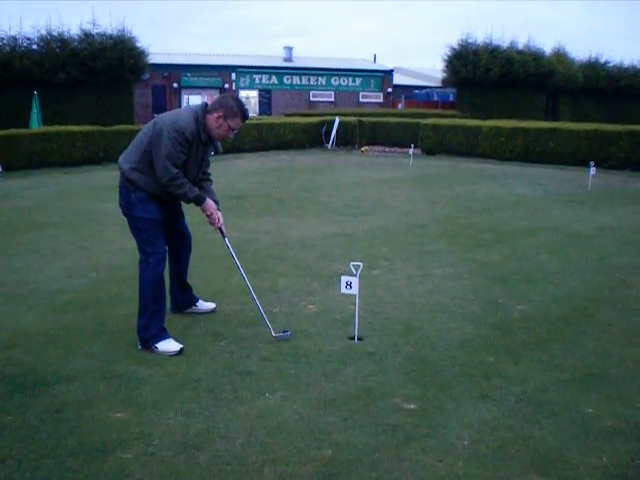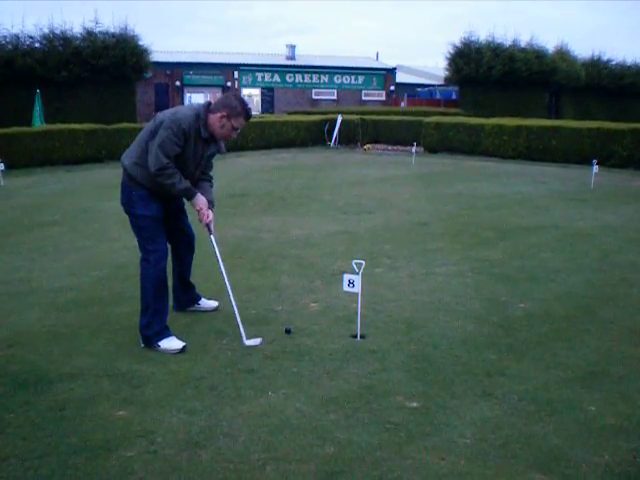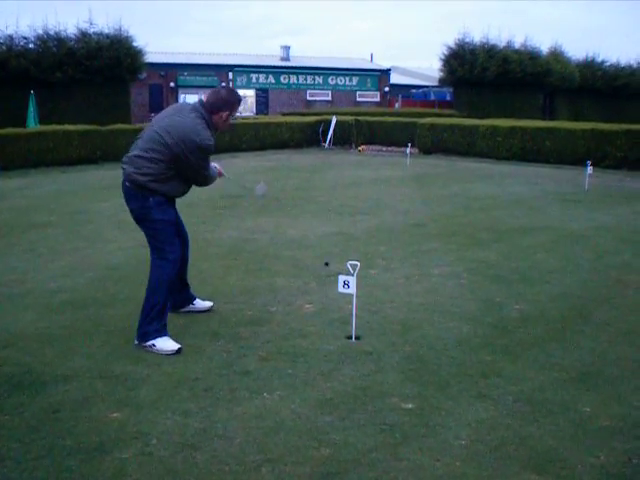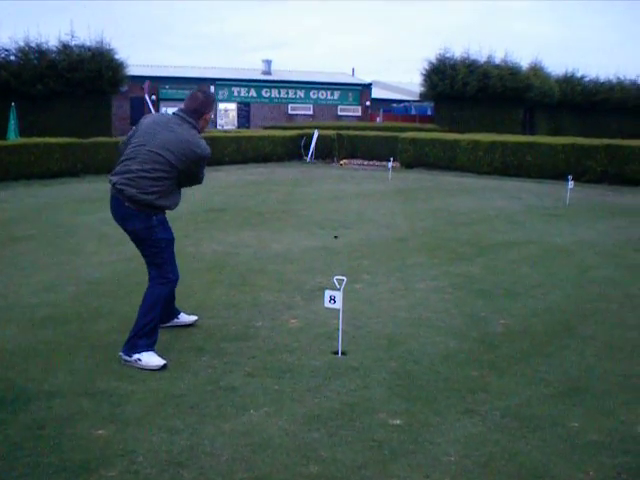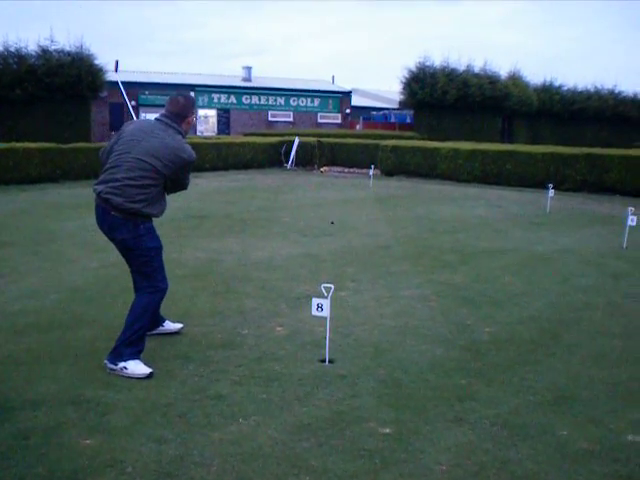
dt=0.5s
person 1, frame 1
left shoulder: (207, 134)
right shoulder: (179, 126)
left elbow: (202, 176)
right elbow: (168, 175)
left wrist: (213, 206)
right wrist: (201, 200)
left hip: (165, 193)
right hip: (139, 192)
left knee: (181, 243)
right knee: (154, 257)
left ankle: (183, 300)
right ankle: (151, 335)
person 1, frame 2
left shoulder: (212, 137)
right shoulder: (179, 121)
left elbow: (203, 176)
right elbow: (159, 166)
left wrist: (207, 204)
right wrist: (193, 195)
left hip: (168, 192)
right hip: (141, 191)
left knee: (185, 242)
right knee: (155, 256)
left ankle: (185, 298)
right ankle: (153, 333)
person 1, frame 3
left shoulder: (182, 109)
right shoulder: (200, 137)
right elbow: (200, 178)
left wrist: (208, 167)
right wrist: (213, 171)
left hip: (142, 183)
right hip: (147, 193)
left knee: (179, 242)
right knee: (167, 256)
left ankle: (181, 298)
right ankle: (150, 333)
person 1, frame 4
left shoulder: (152, 119)
right shoulder: (198, 147)
left elbow: (124, 147)
right elbow: (191, 179)
left hip: (119, 199)
right hip: (144, 211)
left knee: (161, 261)
right knee: (165, 275)
left ankle: (166, 313)
right ankle: (136, 348)
person 1, frame 5
left shoulder: (134, 126)
right shoulder: (183, 152)
left elbow: (104, 156)
right elbow: (175, 186)
left hip: (104, 208)
right hip: (130, 219)
left knee: (145, 269)
right knee: (154, 284)
left ankle: (152, 321)
right ankle: (121, 356)
